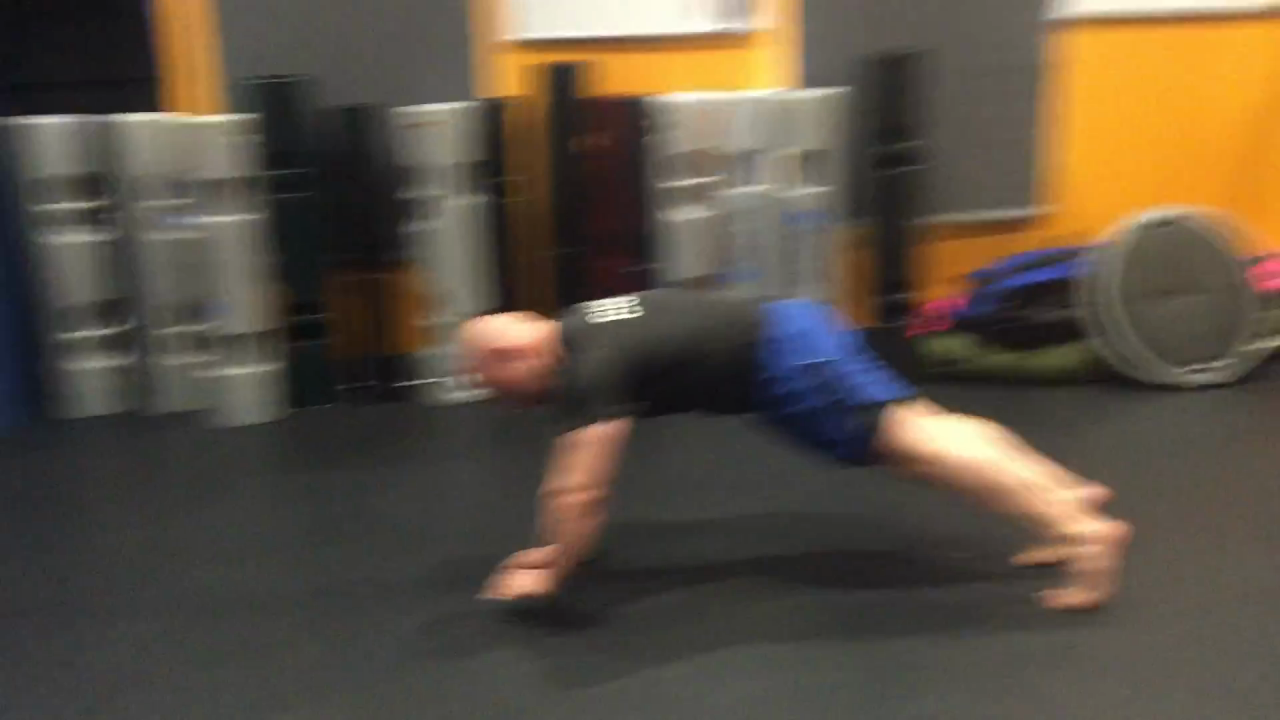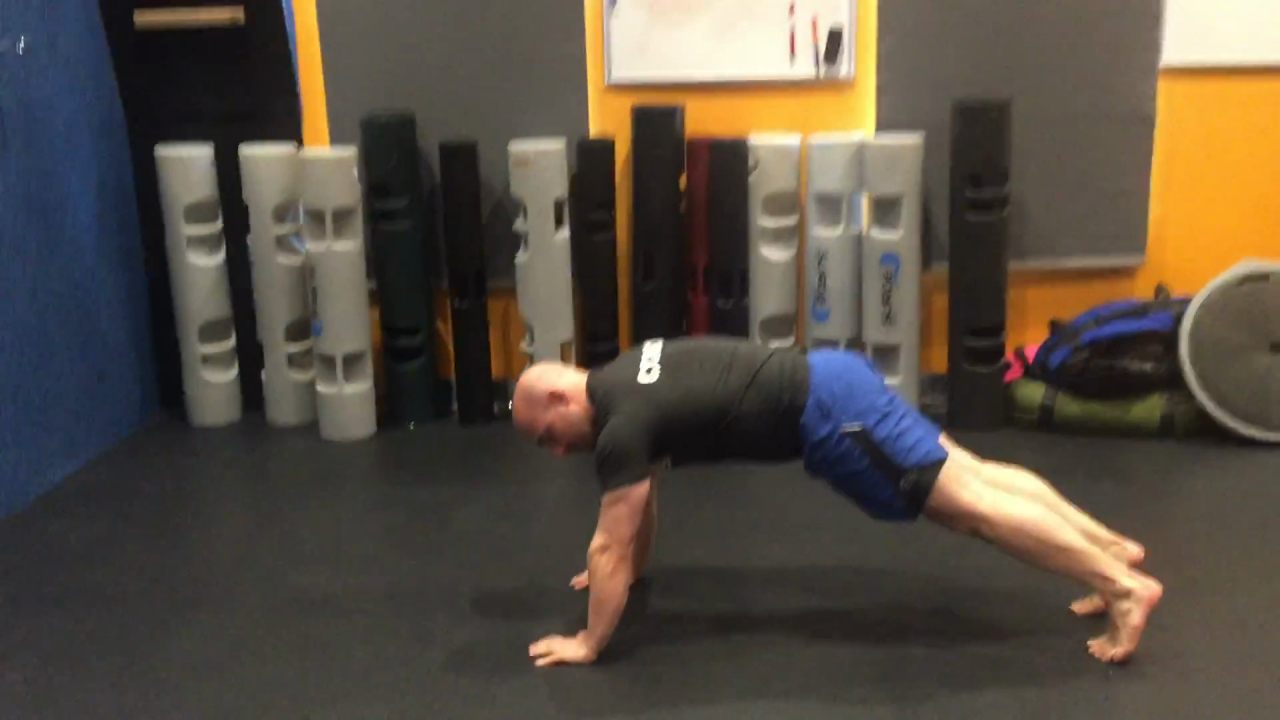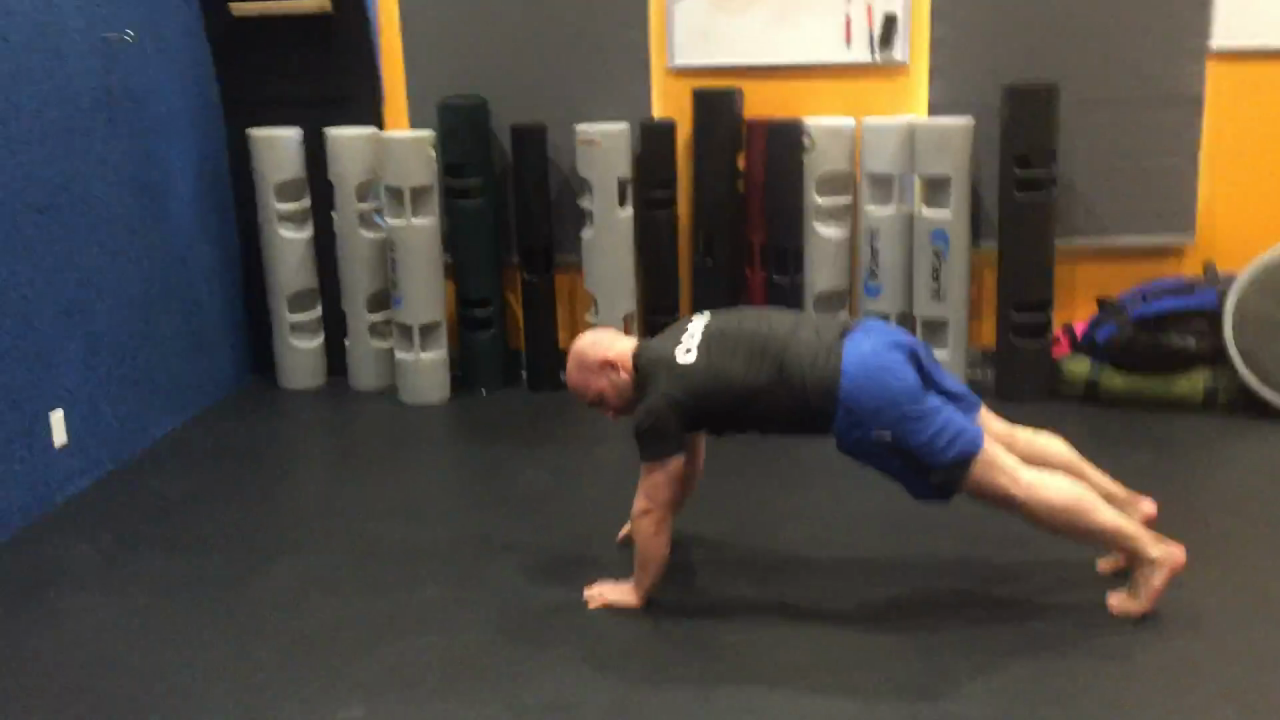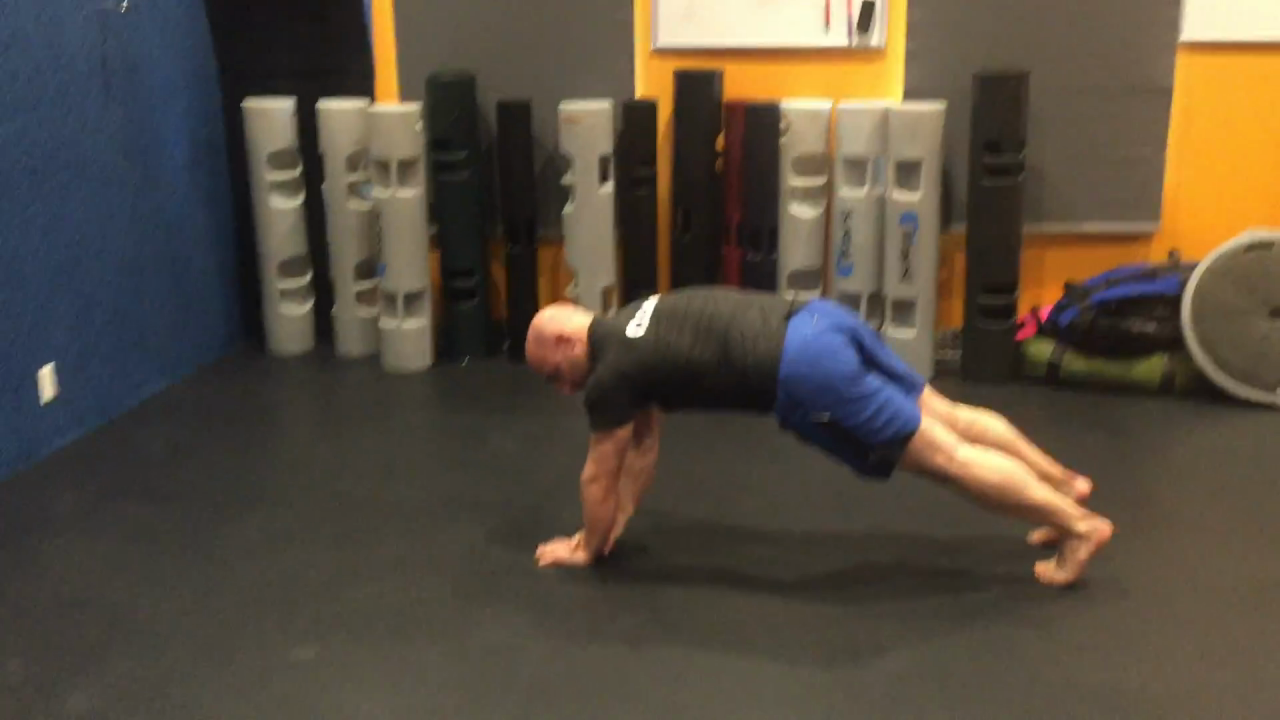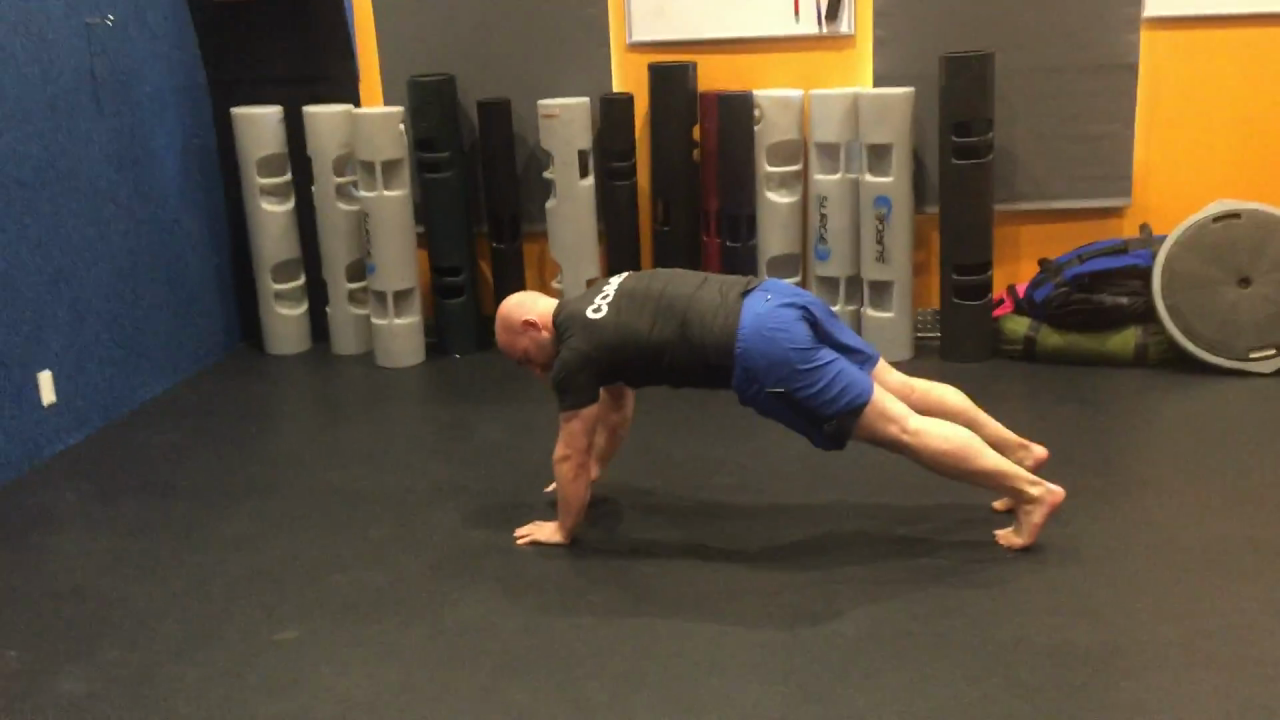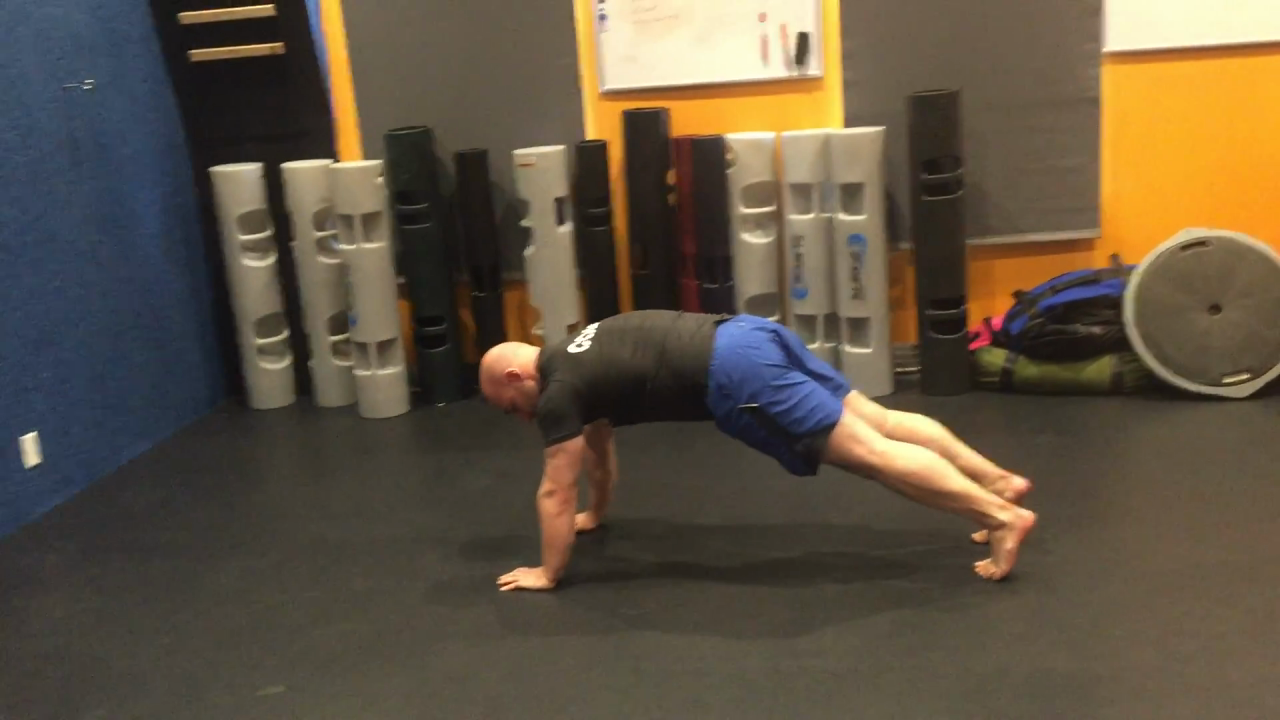
dt=0.5s
person 1, frame 1
left shoulder: (588, 364)
right shoulder: (575, 337)
left elbow: (579, 488)
right elbow: (577, 474)
left wrist: (549, 572)
right wrist: (560, 542)
left hip: (783, 360)
right hip: (784, 342)
left knee: (914, 444)
right knee: (923, 425)
left ankle: (1079, 532)
right ankle: (1067, 495)
person 1, frame 2
left shoulder: (621, 424)
right shoulder: (622, 383)
left elbow: (611, 544)
right elbow: (642, 494)
left wrist: (589, 643)
right wrist: (631, 568)
left hip: (827, 410)
right hip: (829, 377)
left knee: (968, 503)
right knee: (966, 471)
left ankle: (1125, 587)
right ankle: (1112, 547)
person 1, frame 3
left shoulder: (661, 397)
right shoulder: (673, 349)
left elbow: (653, 505)
right elbow: (690, 451)
left wrist: (637, 589)
right wrist: (659, 521)
left hip: (864, 396)
right hip: (871, 344)
left knee: (1005, 479)
right knee: (1003, 438)
left ankle: (1151, 553)
right ankle: (1131, 506)
person 1, frame 4
left shoulder: (610, 371)
right shoulder: (634, 332)
left elbow: (599, 473)
right elbow: (643, 443)
left wrist: (587, 548)
right wrist: (616, 524)
left hip: (806, 373)
right hip: (821, 323)
left knee: (945, 456)
right knee: (947, 419)
left ankle: (1079, 526)
right ankle: (1065, 484)
person 1, frame 5
left shoulder: (576, 352)
right shoulder: (599, 310)
left elbow: (569, 451)
right elbow: (617, 398)
left wrist: (563, 528)
right wrist: (594, 469)
left hip: (761, 349)
right hip: (773, 301)
left knee: (900, 428)
right knee: (902, 390)
left ankle: (1032, 491)
right ankle: (1021, 452)
person 1, frame 6
left shoulder: (561, 389)
right shoulder: (580, 363)
left elbow: (556, 490)
right elbow: (600, 442)
left wrist: (548, 574)
right wrist: (597, 514)
left hip: (736, 371)
right hip: (749, 336)
left knee: (869, 451)
right knee: (877, 421)
left ankle: (1001, 518)
right ankle: (1000, 483)
